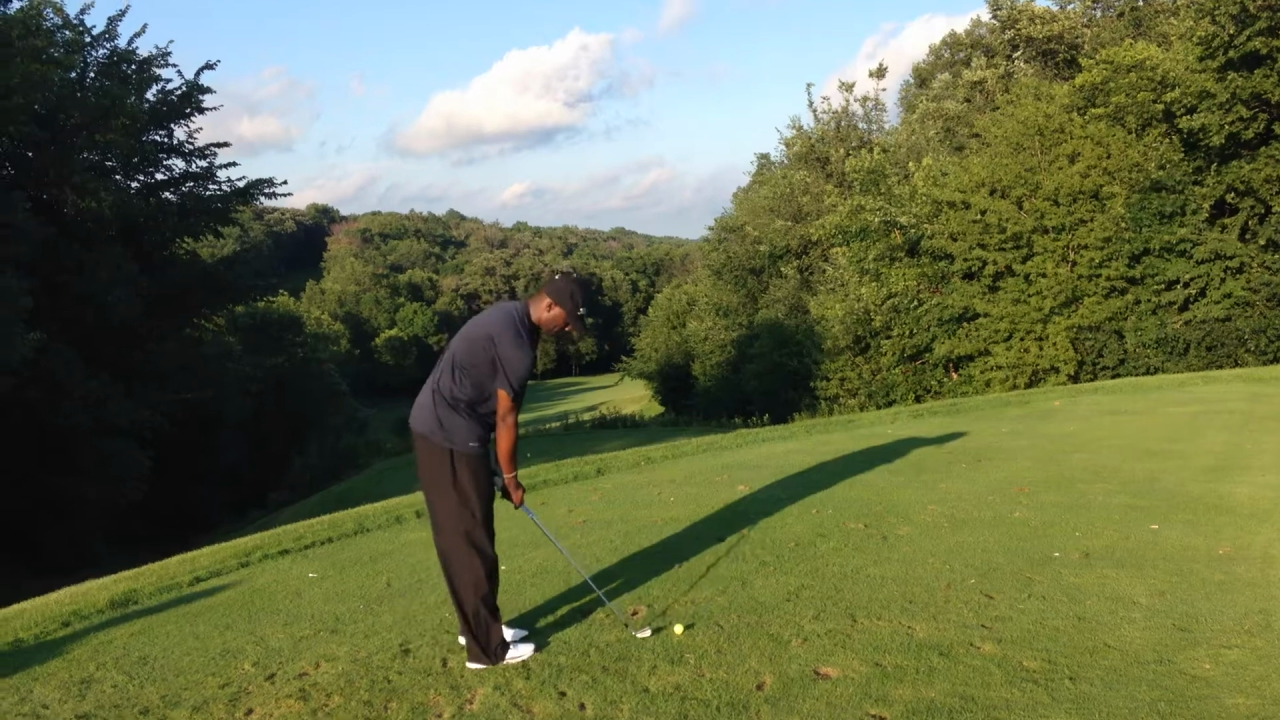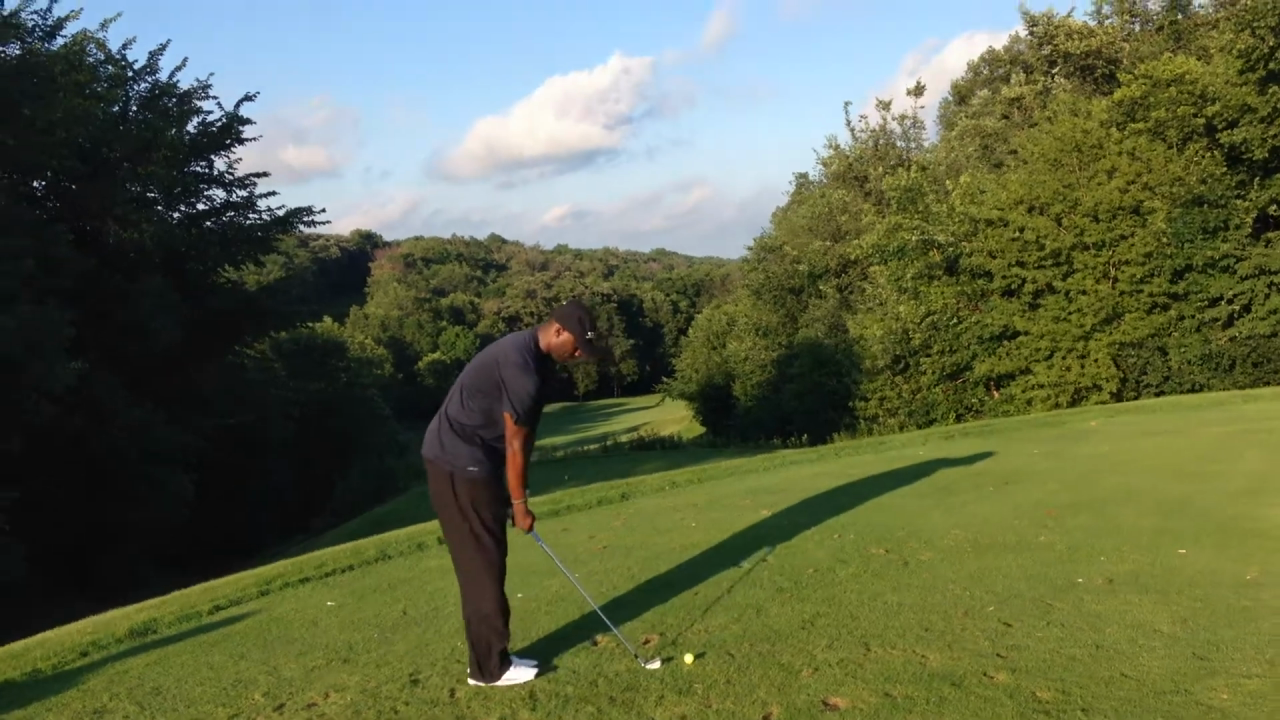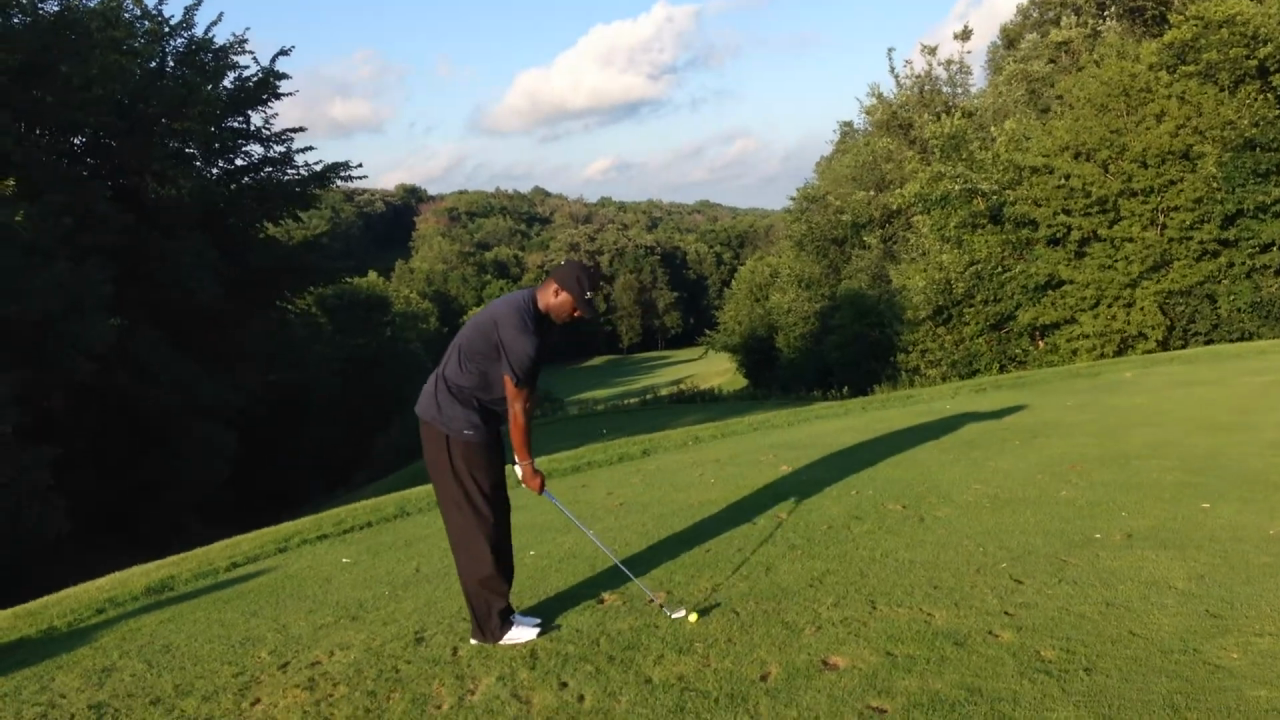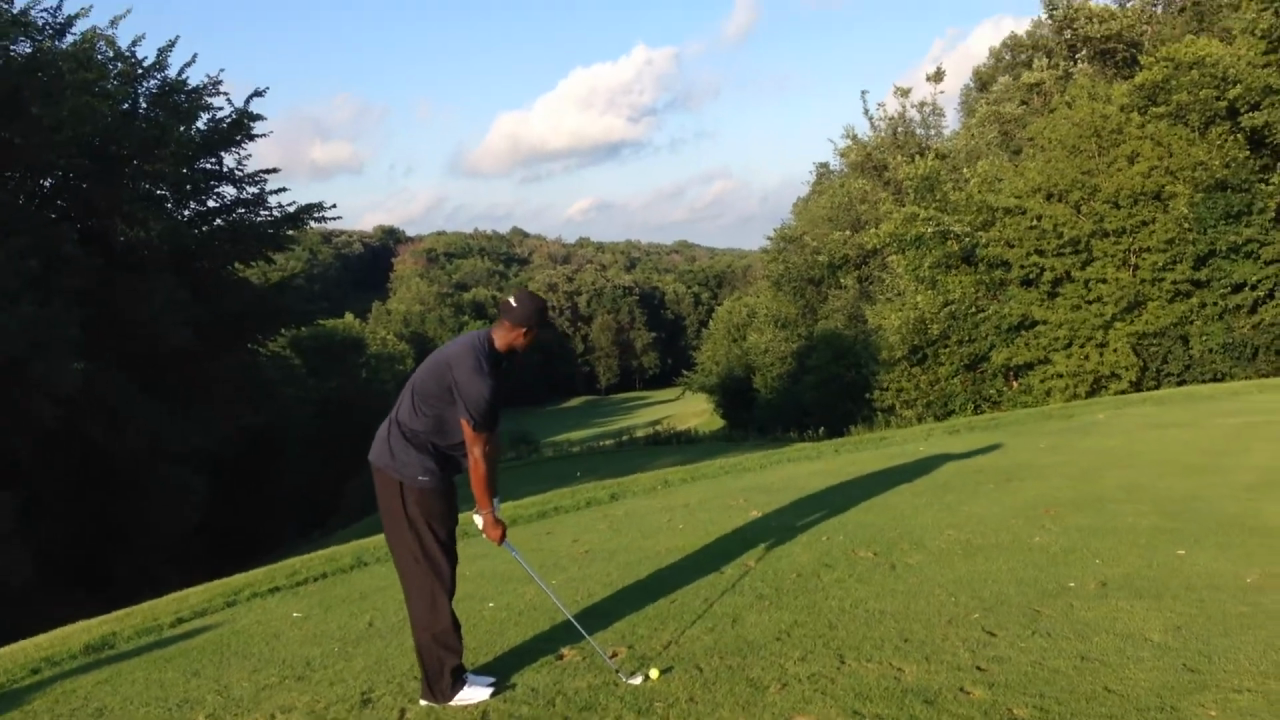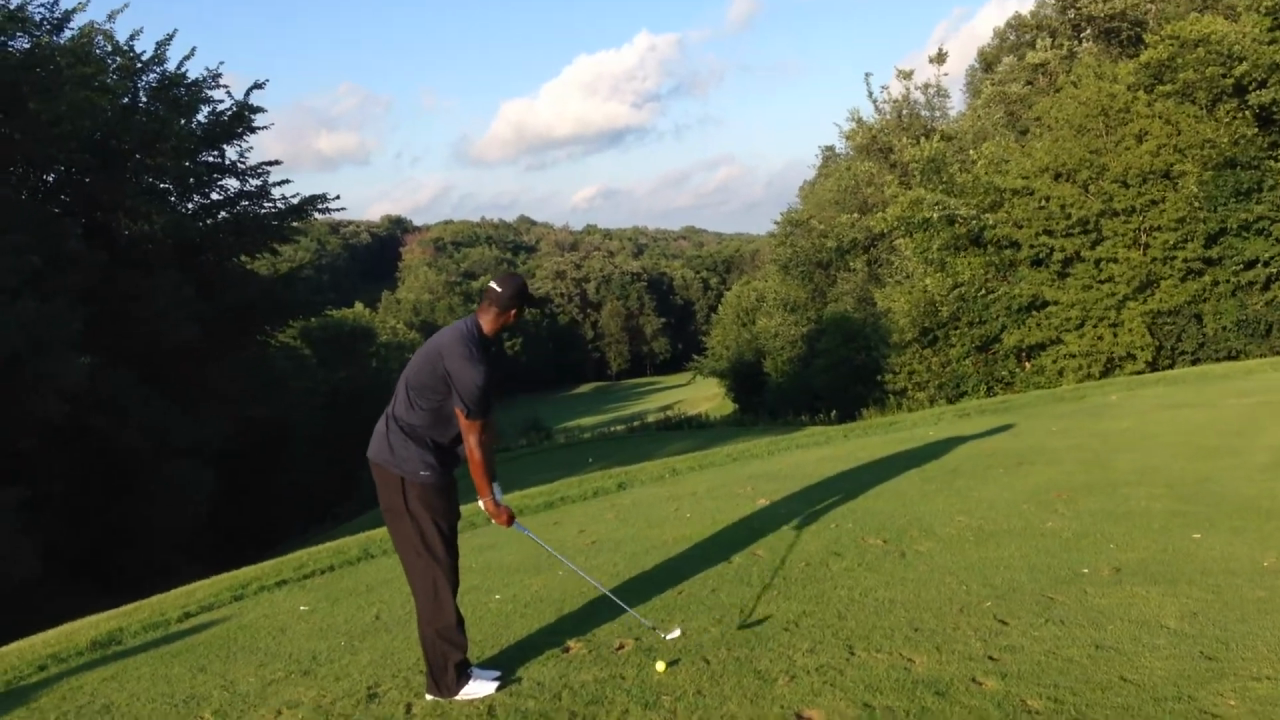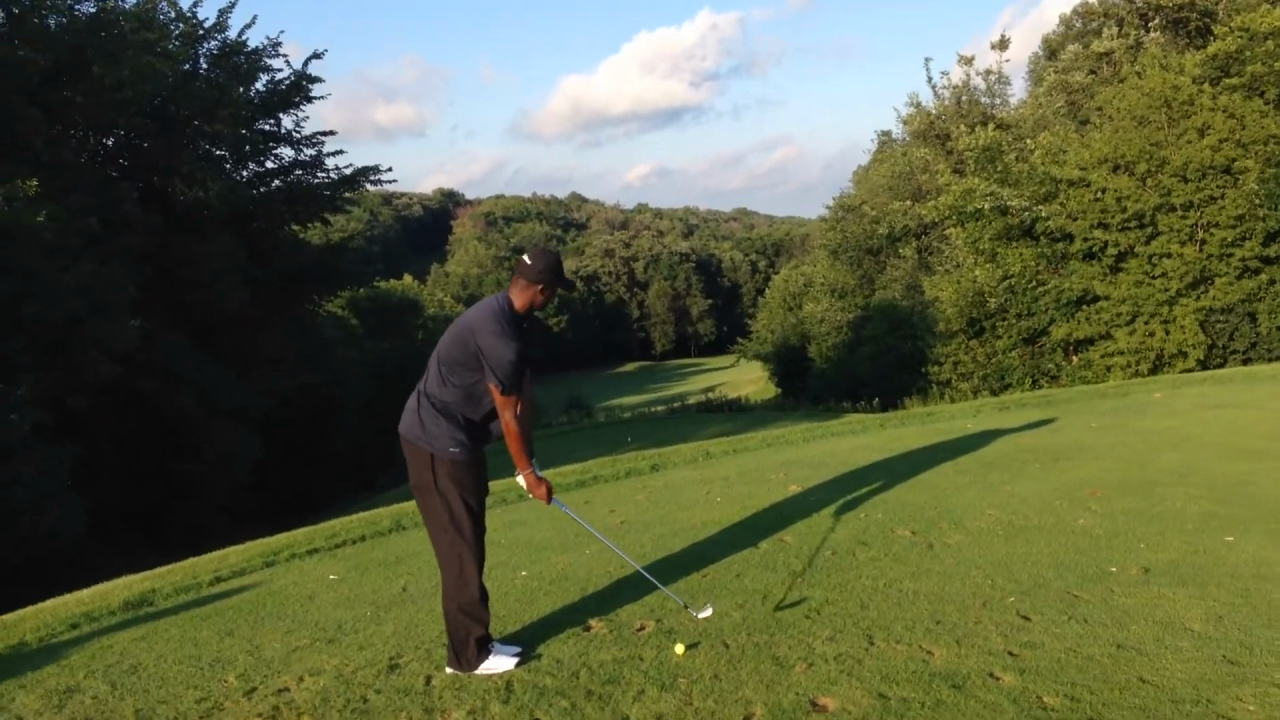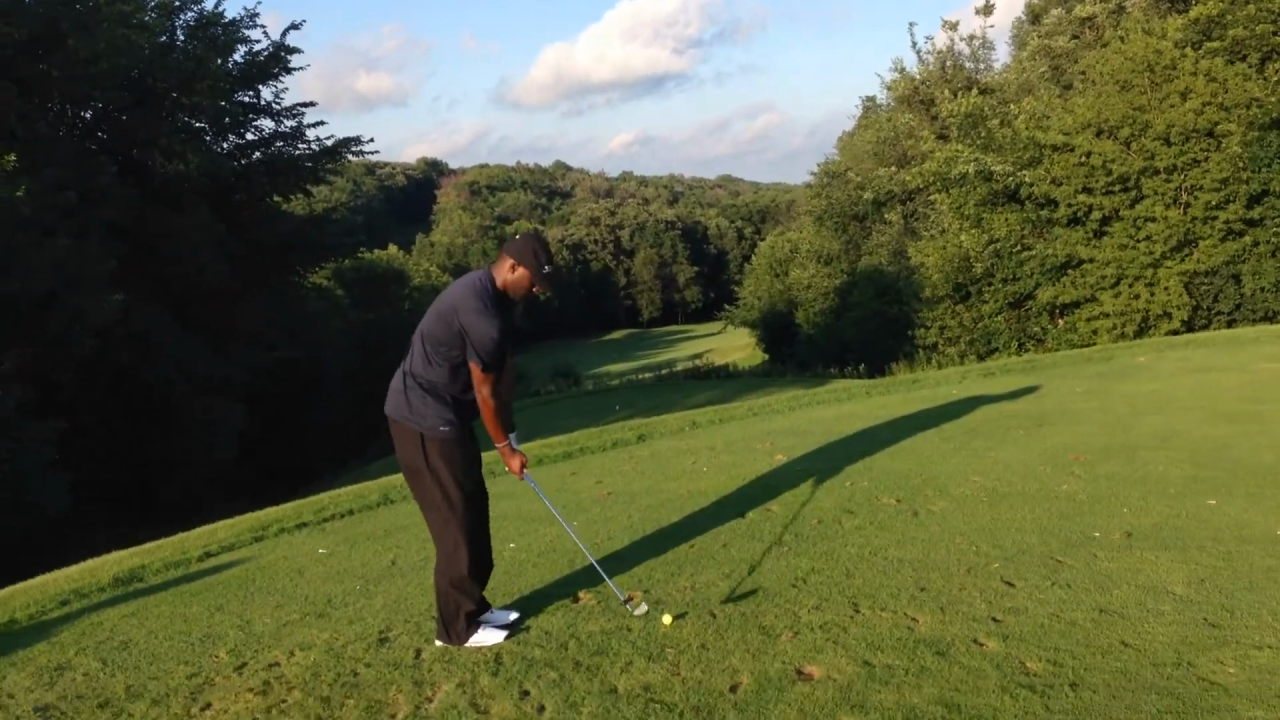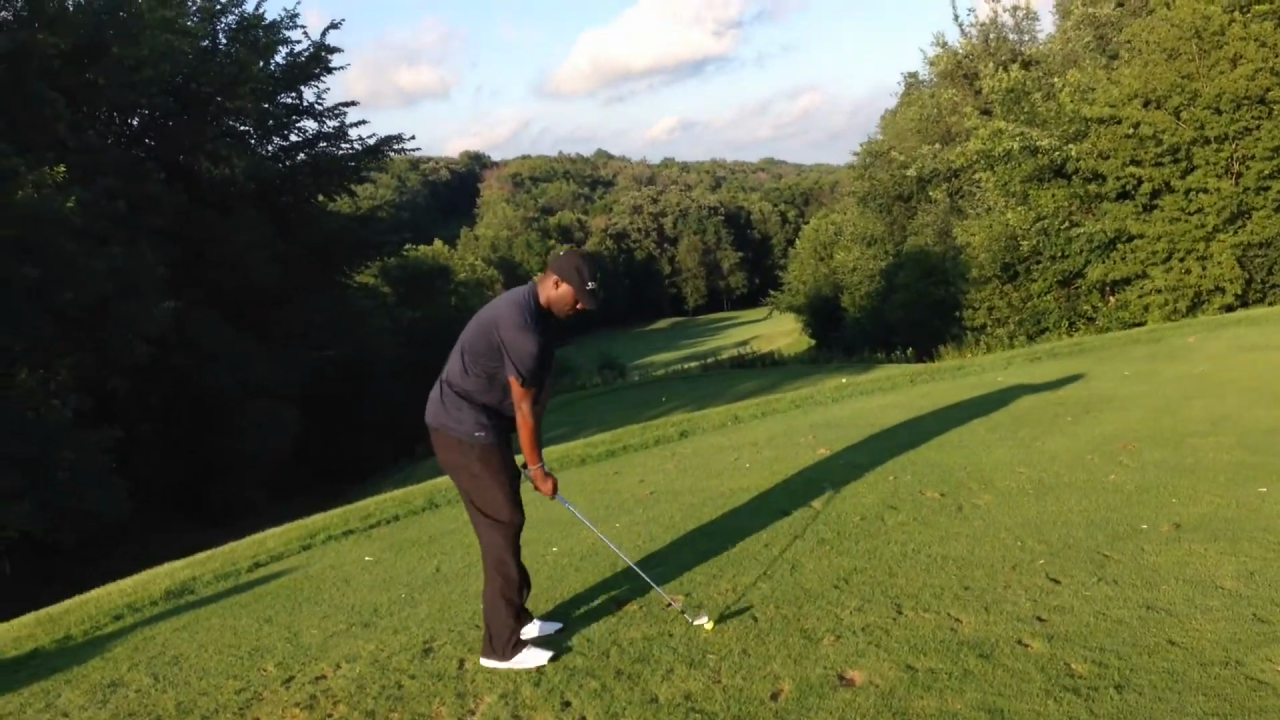
dt=0.5s
person 1, frame 1
left shoulder: (510, 315)
right shoulder: (516, 343)
right elbow: (505, 418)
left wrist: (500, 467)
right wrist: (510, 478)
left hip: (439, 428)
right hip: (450, 437)
left knee: (470, 535)
right knee: (471, 542)
left ankle: (477, 624)
right ankle: (487, 648)
person 1, frame 2
left shoulder: (530, 351)
right shoulder: (521, 368)
left elbow: (524, 435)
right elbow: (515, 444)
left wrist: (519, 493)
right wrist: (519, 503)
left hip: (473, 459)
right hip: (457, 462)
left knee: (487, 559)
right knee: (482, 563)
left ankle: (492, 655)
right ankle: (488, 666)
person 1, frame 3
left shoulder: (524, 309)
right shoulder: (520, 329)
left elbow: (522, 398)
right elbow: (517, 407)
left wrist: (523, 456)
right wrist: (527, 465)
left hip: (469, 420)
right hip: (453, 423)
left knee: (494, 519)
right knee: (475, 526)
left ankle: (497, 611)
right ankle: (491, 625)
person 1, frame 4
left shoulder: (482, 351)
right shoulder: (475, 369)
left elbow: (488, 438)
right elbow: (476, 451)
left wrist: (491, 501)
right wrist: (488, 514)
left hip: (423, 467)
right hip: (407, 471)
left knee: (438, 574)
right knee: (430, 578)
left ankle: (449, 673)
right ankle: (443, 685)
person 1, frame 5
left shoulder: (468, 338)
right shoulder: (467, 358)
left elbow: (483, 426)
right elbow: (472, 439)
left wrist: (492, 485)
right wrist: (489, 501)
left hip: (419, 460)
right hip: (407, 464)
left knee: (441, 569)
right knee: (434, 572)
left ankle: (454, 666)
right ankle: (448, 680)
person 1, frame 6
left shoulder: (504, 316)
right shoulder: (498, 333)
left elbow: (521, 396)
right elbow: (508, 414)
left wrist: (529, 463)
right wrist: (529, 474)
left hip: (454, 437)
right hip: (438, 441)
left knee: (468, 544)
right knee: (460, 547)
left ankle: (476, 640)
right ankle: (468, 654)
person 1, frame 7
left shoulder: (488, 293)
right shoulder: (482, 311)
left elbow: (501, 374)
right elbow: (485, 392)
left wrist: (509, 433)
right wrist: (504, 448)
left hip: (440, 413)
right hip: (425, 418)
left knee: (472, 512)
right knee: (456, 522)
left ankle: (474, 609)
right ankle: (457, 627)
person 1, frame 8
left shoulder: (535, 310)
right shoulder: (521, 325)
left elbow: (538, 393)
right elbow: (524, 407)
left wrist: (535, 456)
right wrist: (537, 468)
left hip: (482, 421)
right hip: (463, 424)
left knee: (504, 520)
right knee: (502, 523)
left ankle: (515, 619)
right ankle: (502, 645)
